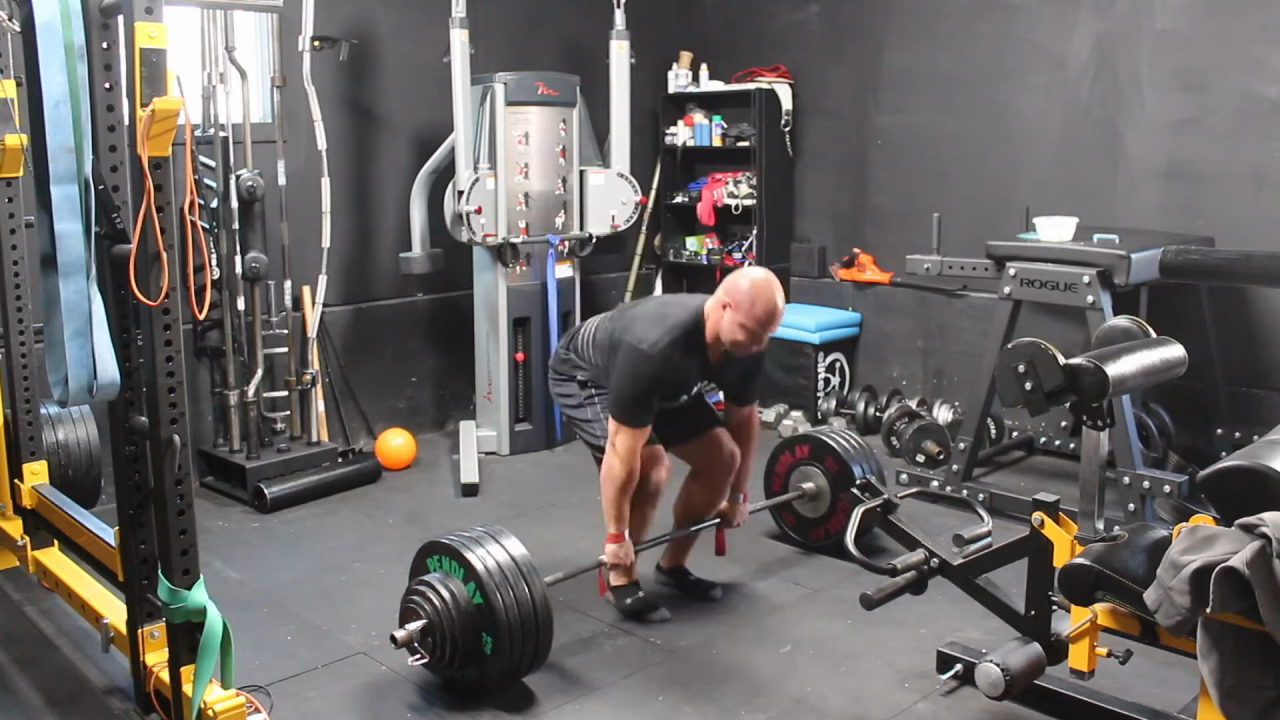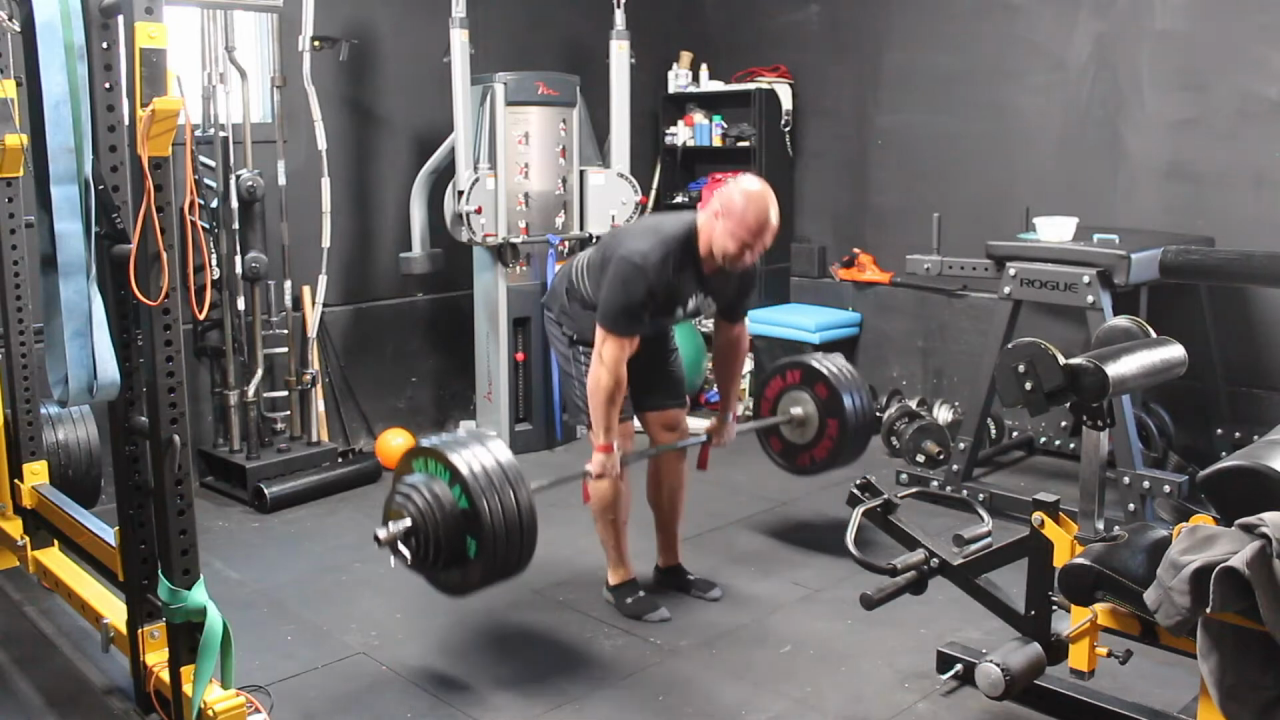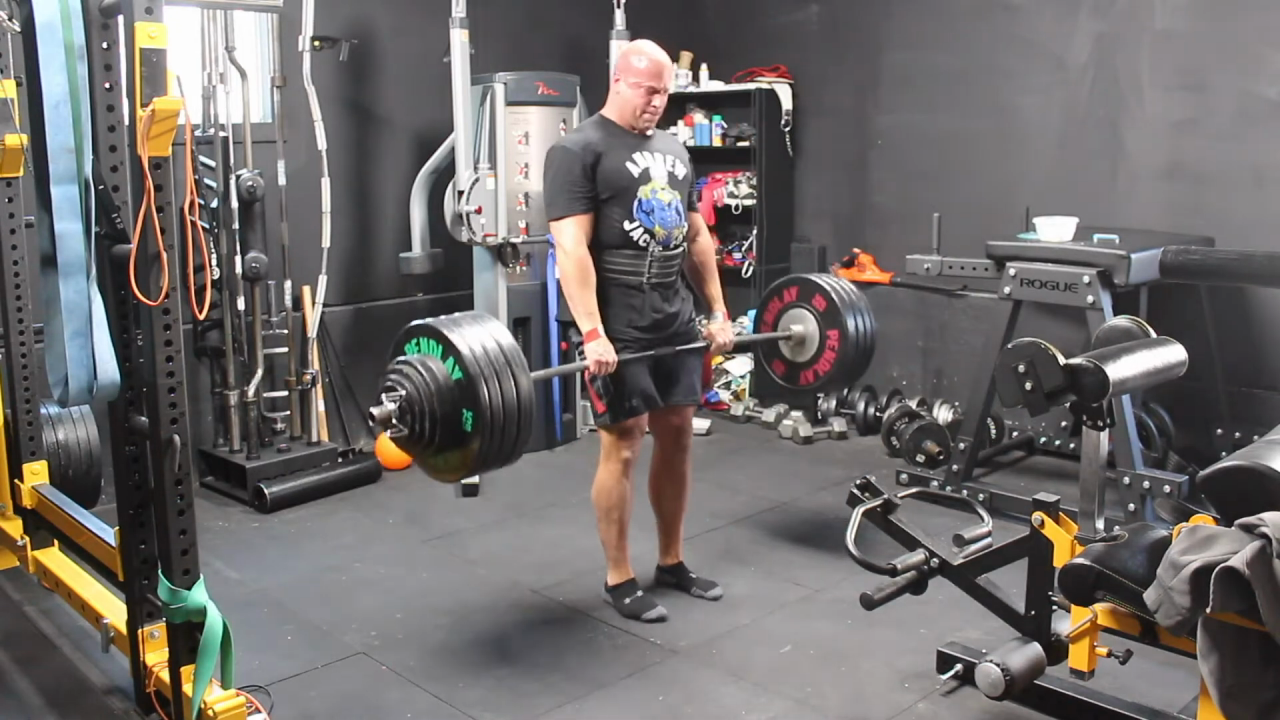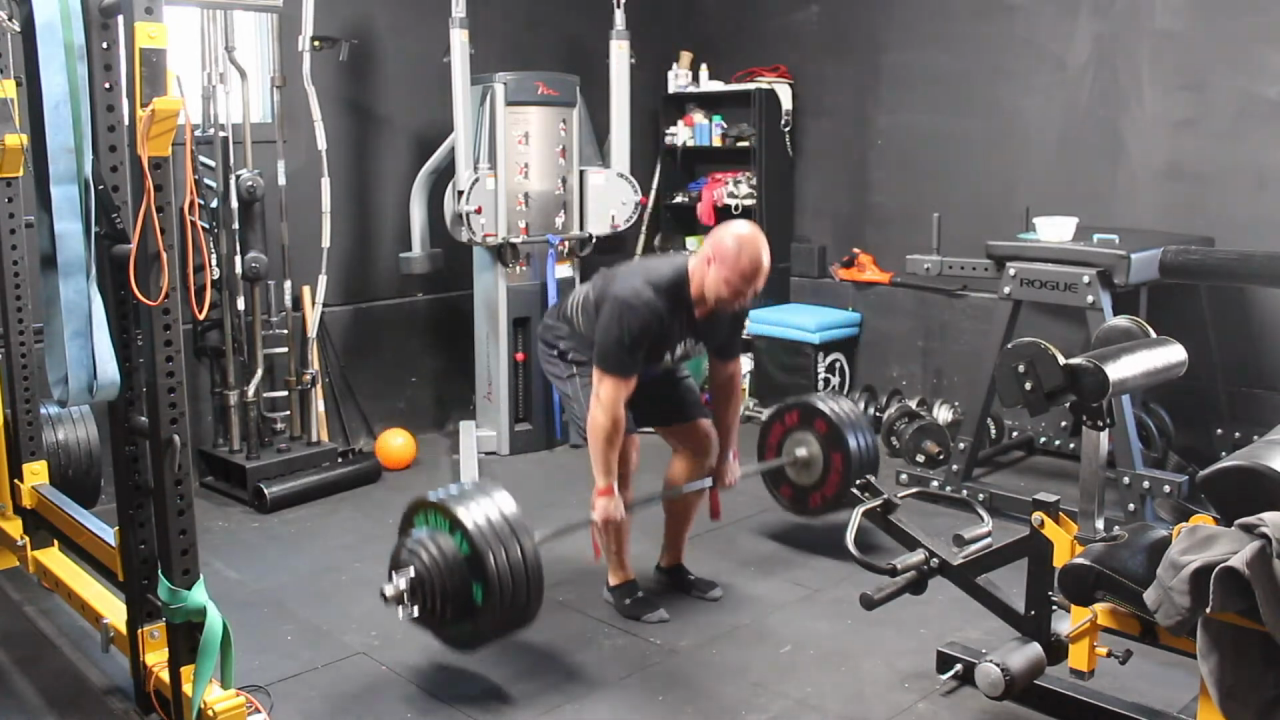
dt=0.7s
person 1, frame 1
left shoulder: (744, 345)
right shoulder: (652, 348)
left elbow: (743, 417)
right elbow: (624, 449)
left wrist: (737, 496)
right wrist: (616, 537)
right hip: (585, 376)
left knee: (723, 457)
right knee: (651, 469)
left ankle: (673, 565)
right ankle: (621, 580)
person 1, frame 2
left shoulder: (738, 265)
right shoulder: (645, 260)
left elbow: (732, 337)
right elbow: (611, 359)
left wrist: (726, 413)
right wrist: (604, 446)
left hip: (649, 327)
right hip: (584, 323)
left knee: (673, 436)
right knee: (619, 445)
left ankle: (669, 565)
right ankle: (619, 579)
person 1, frame 3
left shoulder: (672, 148)
right shoulder: (578, 150)
left elbow: (696, 237)
right elbow: (571, 247)
left wrist: (716, 312)
right wrist: (593, 334)
left hip: (676, 319)
right hip: (618, 324)
left knee: (676, 439)
right knee: (623, 447)
left ankle: (671, 563)
right ankle: (619, 580)
person 1, frame 4
left shoulder: (730, 303)
right shoulder: (639, 301)
left elbow: (726, 376)
right elbow: (609, 402)
left wrist: (727, 453)
right wrist: (605, 492)
right hip: (575, 346)
left knee: (699, 440)
right knee: (622, 456)
left ankle: (671, 564)
right ankle: (620, 581)
